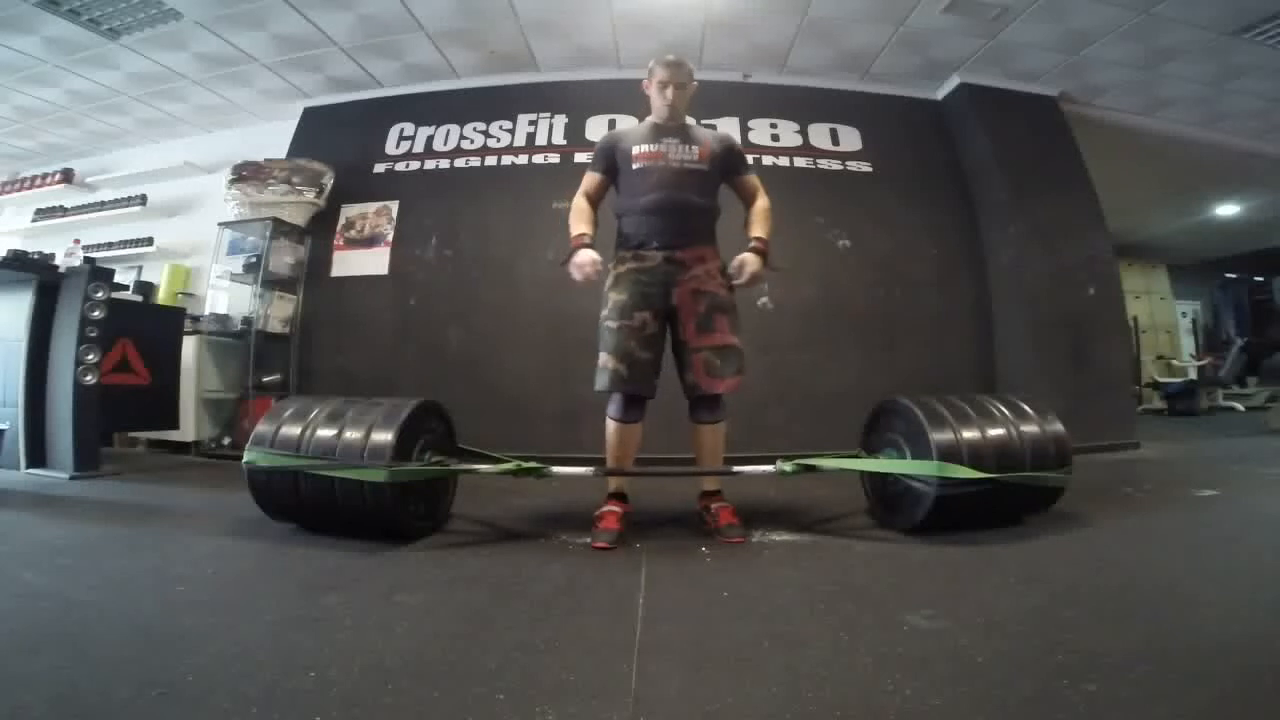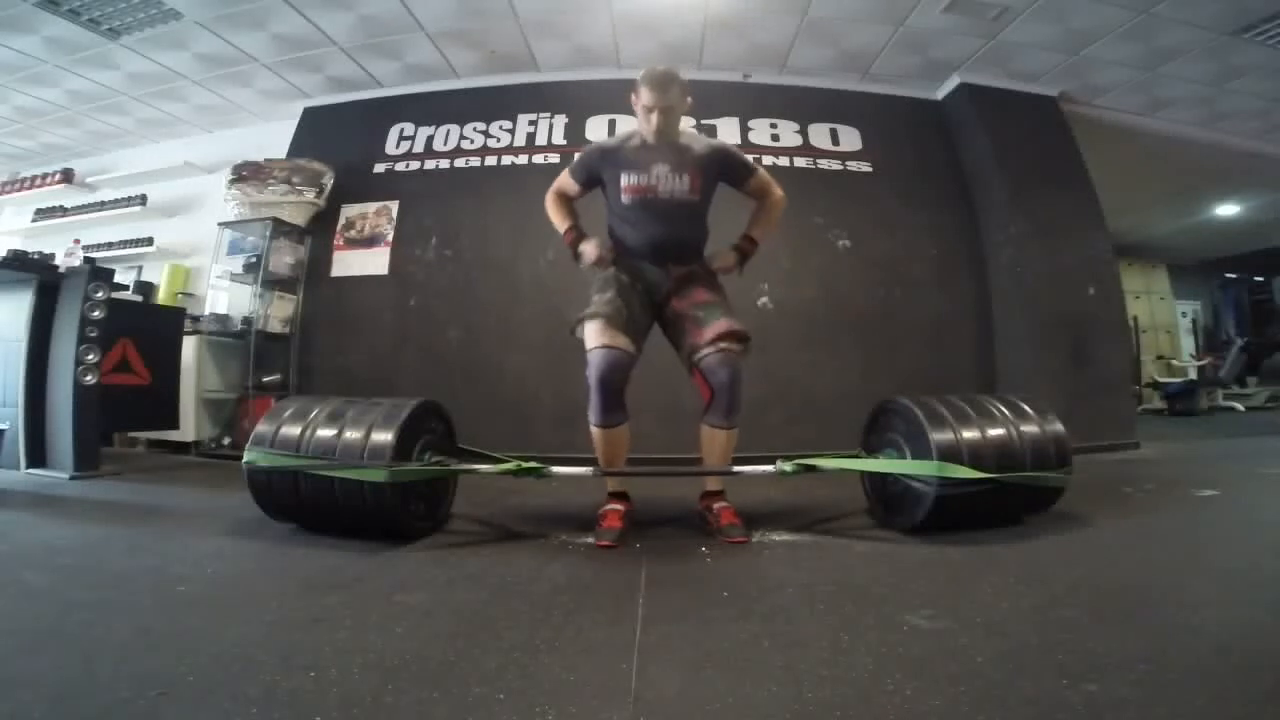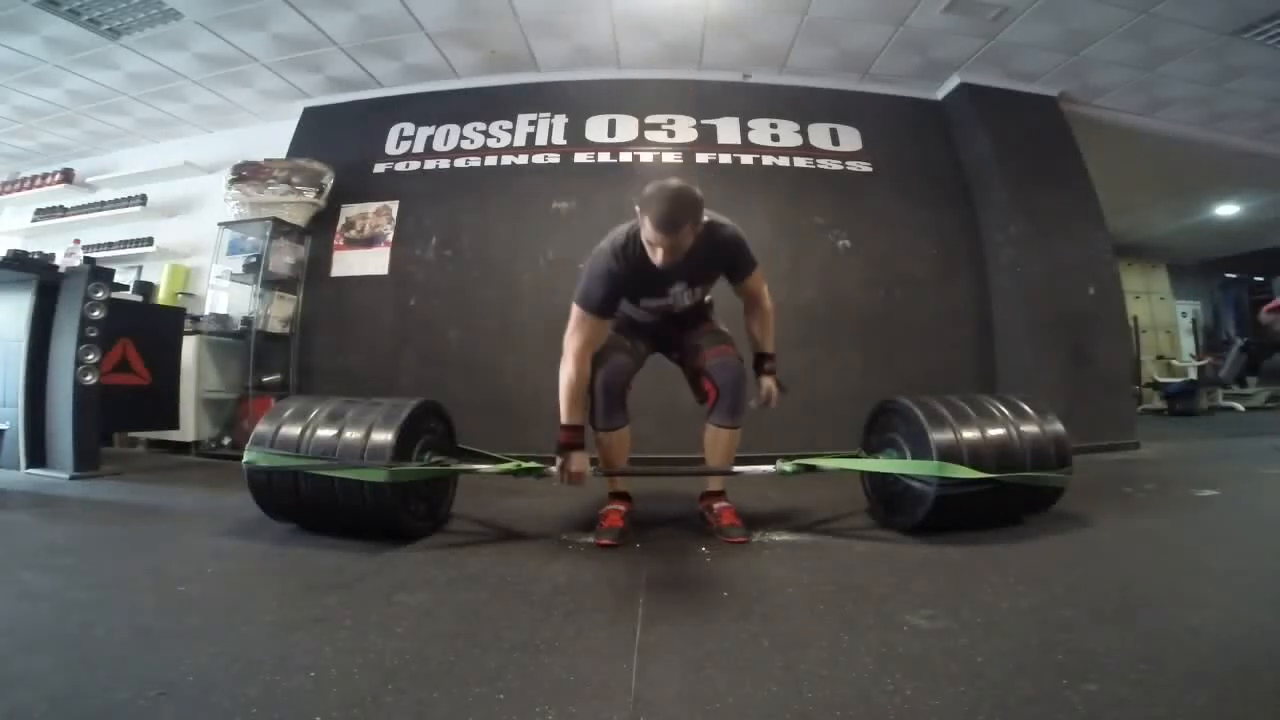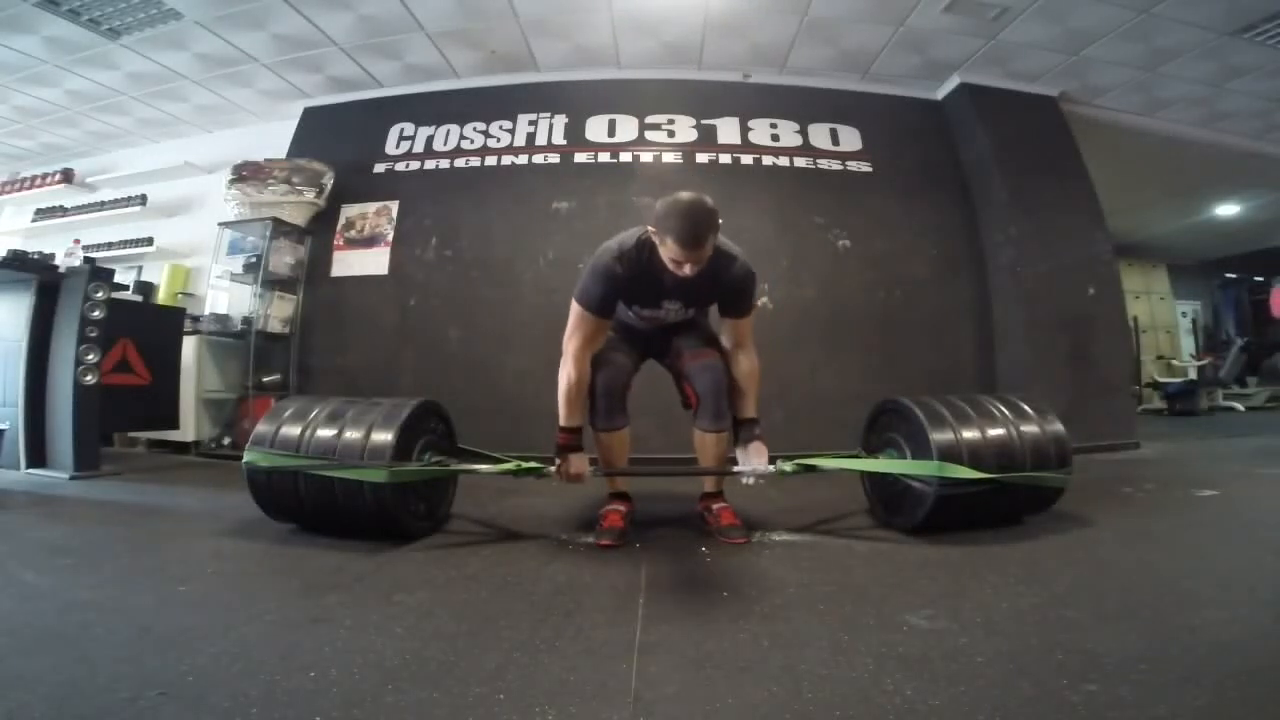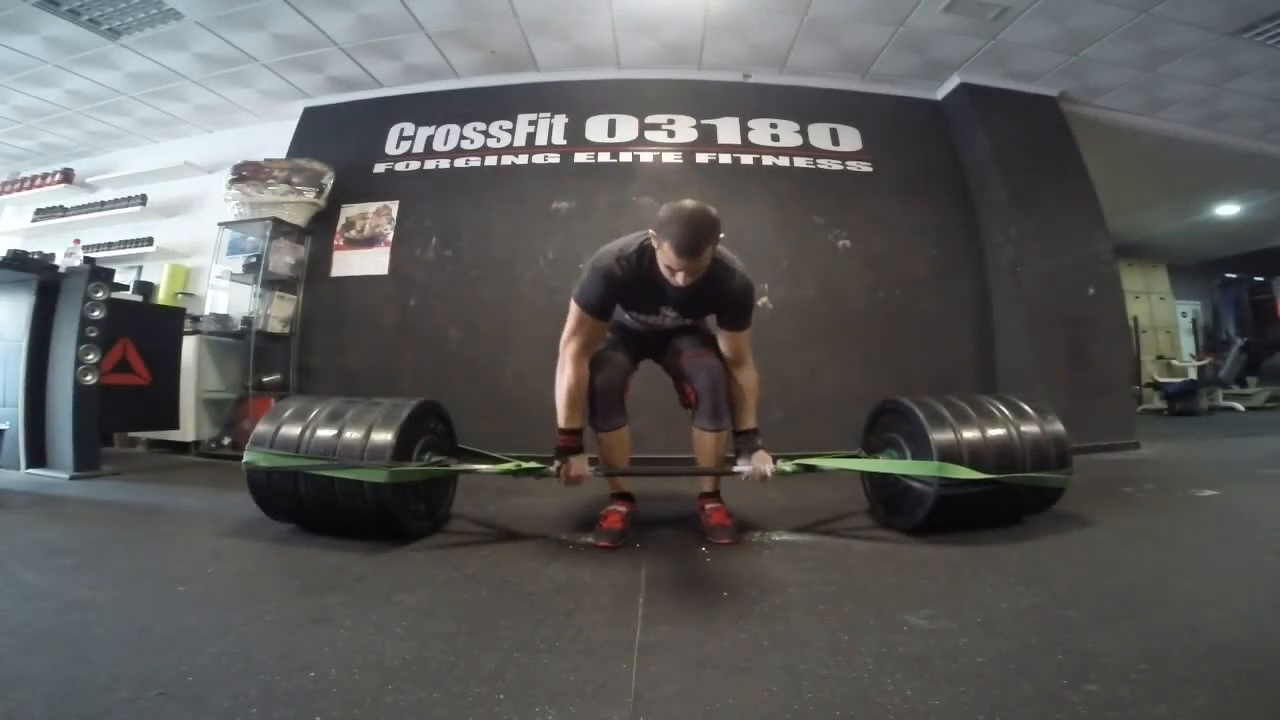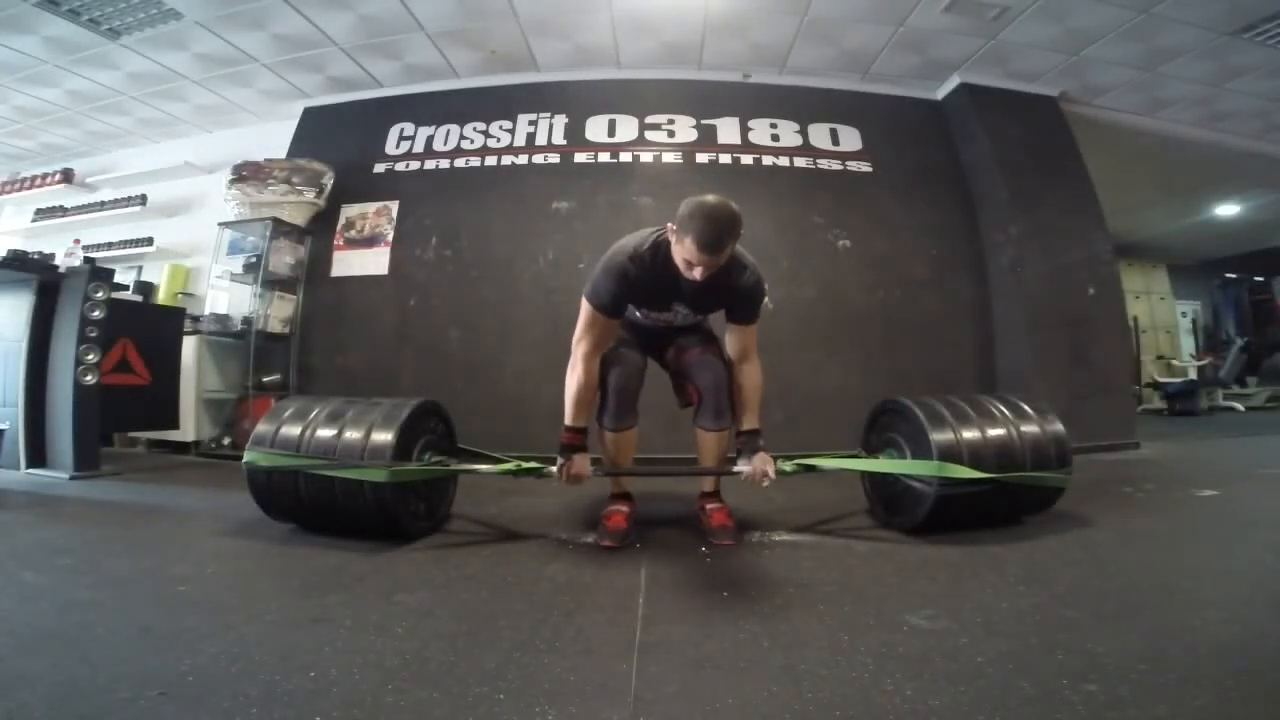
dt=0.5s
person 1, frame 1
left shoulder: (719, 143)
right shoulder: (618, 142)
left elbow: (757, 197)
right elbow: (586, 197)
left wrist: (756, 246)
right wrist: (582, 244)
left hip: (700, 268)
right hip: (635, 268)
left knee: (709, 386)
right knee: (626, 386)
left ankle: (712, 496)
right ankle: (615, 498)
person 1, frame 2
left shoulder: (712, 153)
right shoulder: (606, 153)
left elbow: (771, 195)
right elbow: (556, 195)
left wrist: (743, 249)
right wrist: (578, 239)
left hip: (690, 277)
right hip: (626, 276)
left knee: (724, 371)
right knee: (604, 371)
left ankle: (714, 496)
right ankle: (616, 498)
person 1, frame 3
left shoulder: (724, 239)
right shoulder: (613, 257)
left elbow: (756, 298)
right elbow: (578, 351)
left wrist: (765, 364)
right wrist: (572, 441)
left hip: (691, 320)
right hip: (629, 321)
left knee: (730, 376)
right knee: (605, 379)
left ankle: (715, 497)
right ankle: (617, 498)
person 1, frame 4
left shoulder: (734, 270)
right shoulder: (614, 261)
left elbow: (740, 349)
right elbow: (576, 351)
left wrist: (748, 432)
right wrist: (569, 443)
left hip: (686, 328)
right hip: (623, 328)
left knee: (712, 383)
right knee: (603, 383)
left ankle: (713, 498)
right ankle: (618, 497)
person 1, frame 5
left shoulder: (733, 282)
right shoulder: (612, 265)
left elbow: (738, 363)
right elbow: (574, 353)
left wrist: (749, 443)
right wrist: (569, 445)
left hip: (684, 333)
right hip: (623, 331)
left knee: (712, 382)
right knee: (601, 384)
left ankle: (710, 498)
right ankle: (619, 498)
person 1, frame 6
left shoulder: (745, 279)
right shoulder: (626, 262)
left elbow: (744, 360)
right elbow: (585, 353)
left wrist: (750, 443)
right wrist: (574, 444)
left hip: (686, 331)
right hip: (627, 327)
left knee: (715, 384)
right knee: (617, 383)
left ankle: (710, 496)
right ankle: (619, 497)
